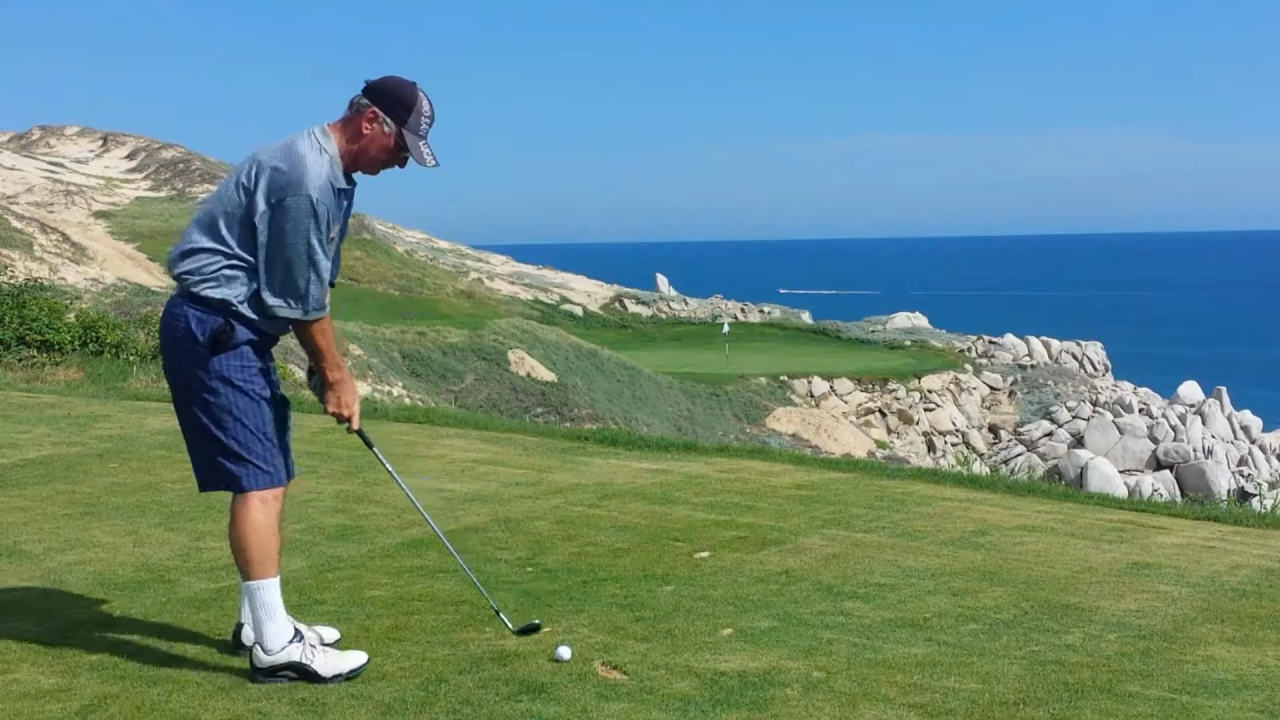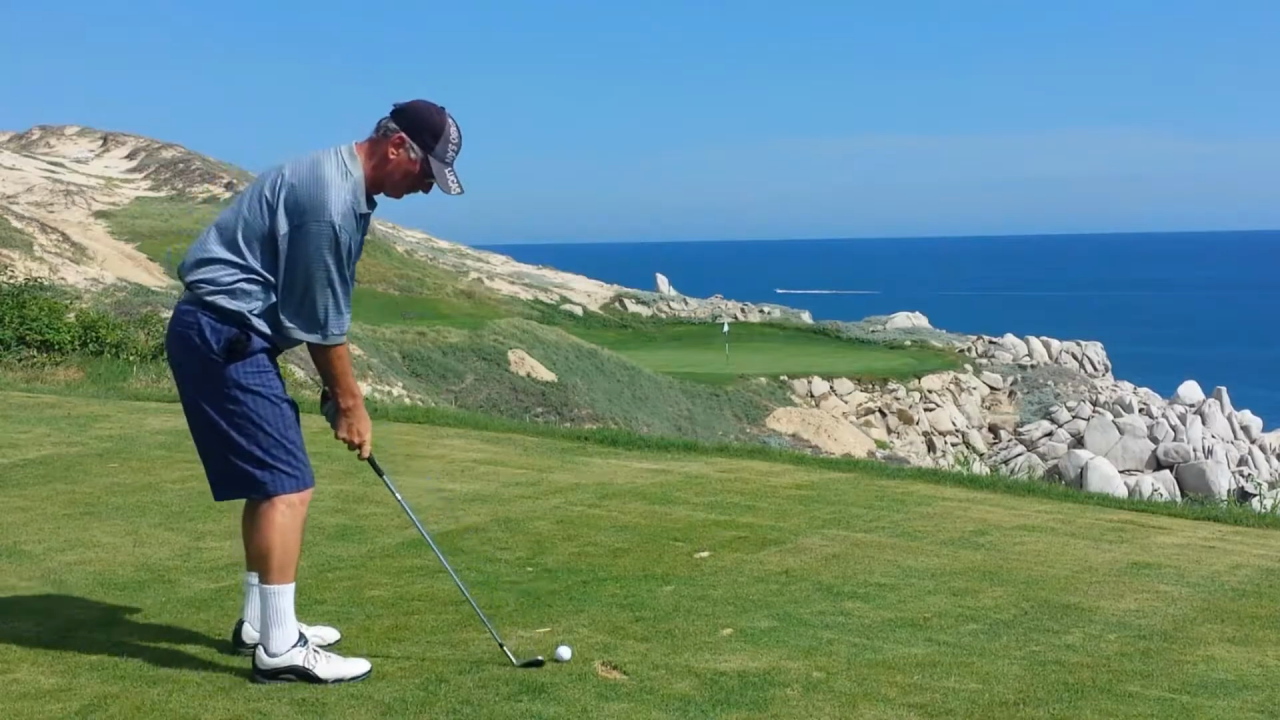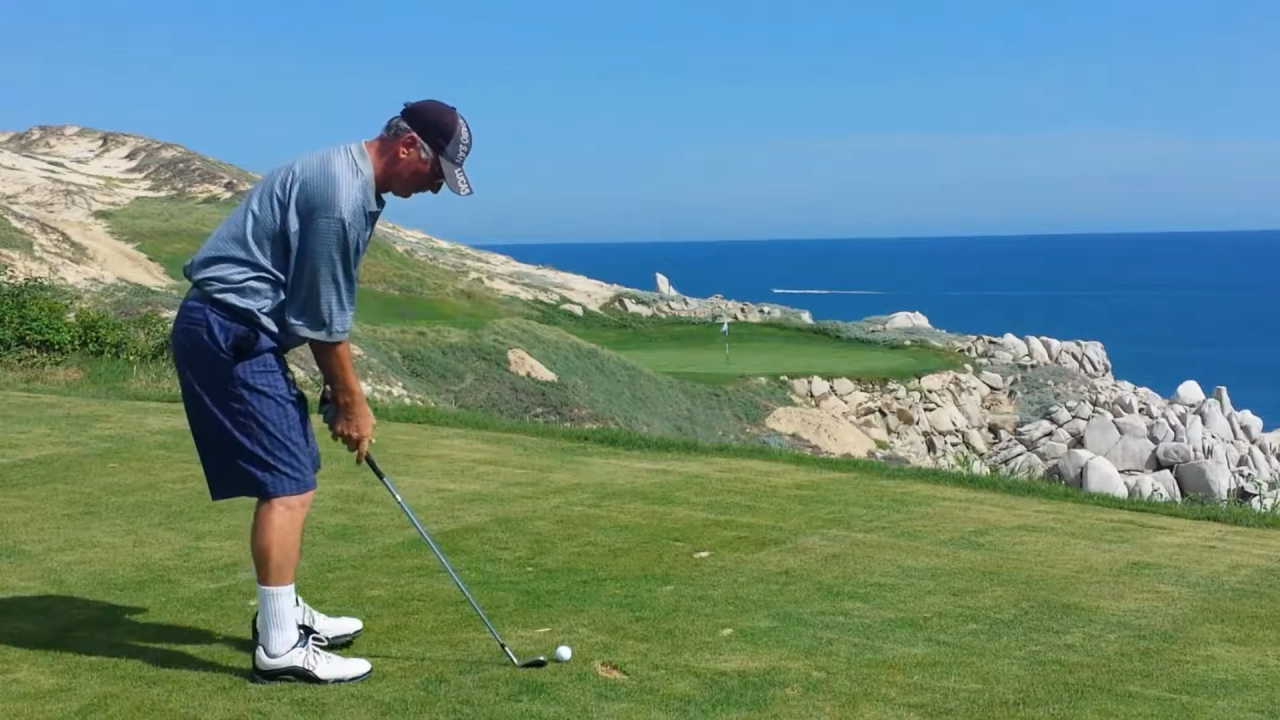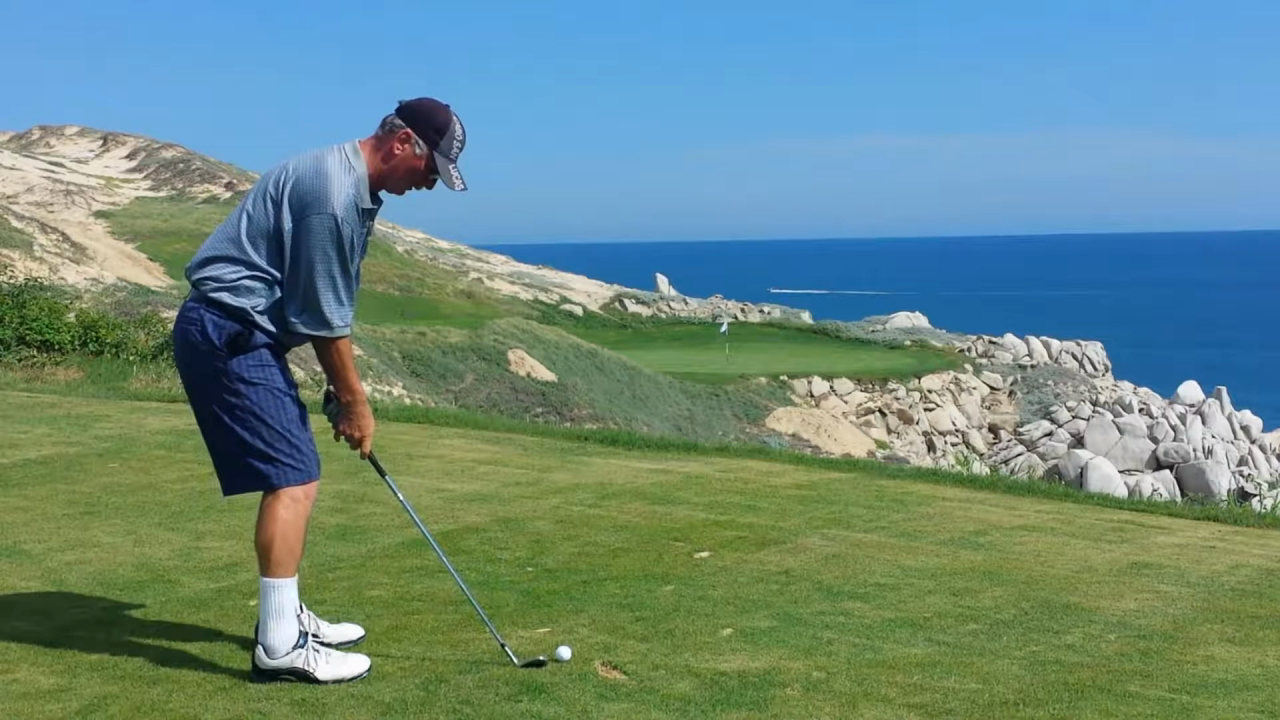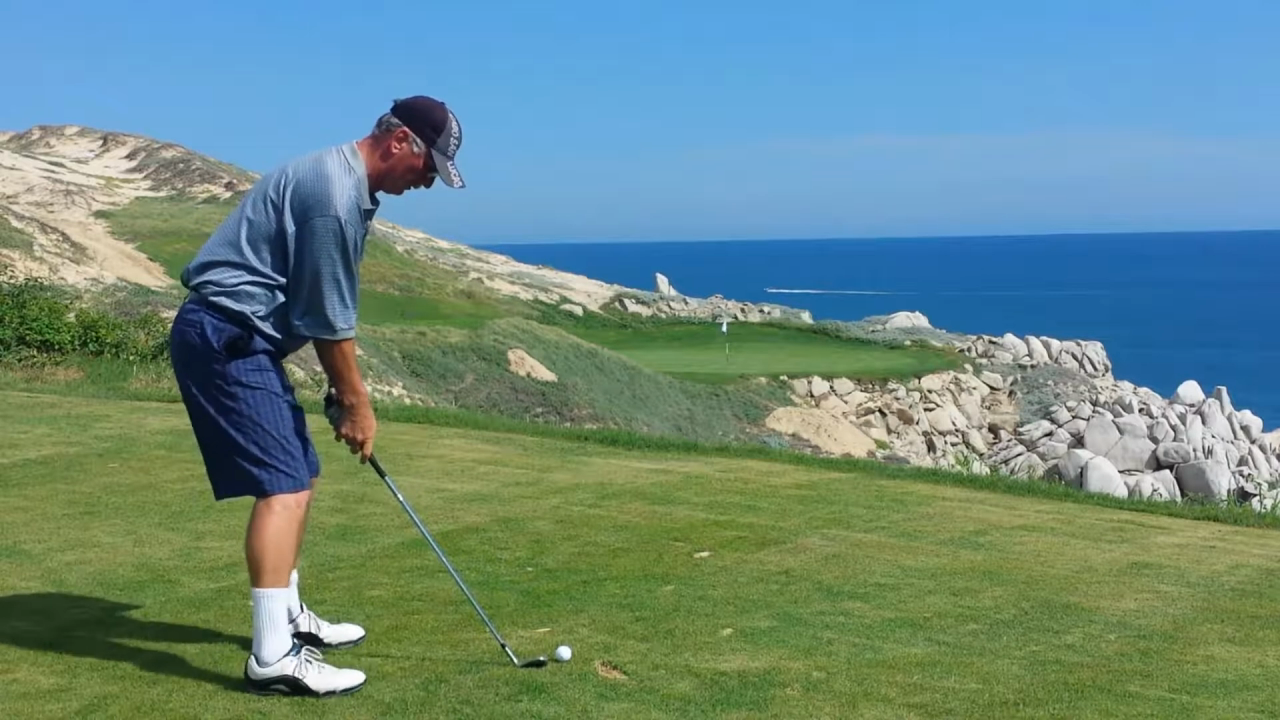
dt=0.3s
person 1, frame 1
left shoulder: (328, 172)
right shoulder: (305, 177)
left elbow: (305, 289)
right elbow: (301, 297)
left wrist: (327, 366)
right wrist: (337, 378)
left hip: (230, 330)
right hip: (212, 328)
left knee: (266, 475)
right knee: (259, 481)
left ankle: (259, 622)
right ankle: (275, 645)
person 1, frame 2
left shoulder: (346, 185)
right shoulder: (329, 200)
left elbow: (318, 311)
right elbow: (320, 321)
left wrist: (338, 390)
right wrist: (351, 405)
left hip: (231, 333)
right hip: (224, 334)
left knee: (271, 481)
right knee: (286, 483)
left ankle: (260, 621)
right ankle: (279, 647)
person 1, frame 3
left shoulder: (350, 179)
right shoulder: (340, 195)
left elbow: (321, 306)
right elbow: (324, 318)
left wrist: (342, 392)
right wrist: (351, 402)
left hip: (237, 332)
right hip: (229, 334)
left knee: (294, 472)
right knee: (287, 485)
left ankle: (281, 613)
right ankle: (280, 647)
person 1, frame 4
left shoulder: (352, 185)
right shoulder: (332, 191)
left elbow: (323, 308)
right elbow: (322, 314)
left wrist: (343, 391)
right wrist: (354, 402)
left hip: (241, 333)
right hip: (227, 333)
left knee: (293, 476)
right knee: (293, 478)
left ankle: (286, 616)
right ankle: (281, 645)
person 1, frame 5
left shoulder: (346, 182)
right shoulder: (334, 194)
left elbow: (324, 309)
right elbow: (328, 316)
left wrist: (341, 391)
right wrist: (357, 404)
left hip: (236, 337)
right hip: (226, 338)
left knee: (298, 474)
right knee: (283, 485)
left ankle: (285, 617)
right ankle: (274, 657)
